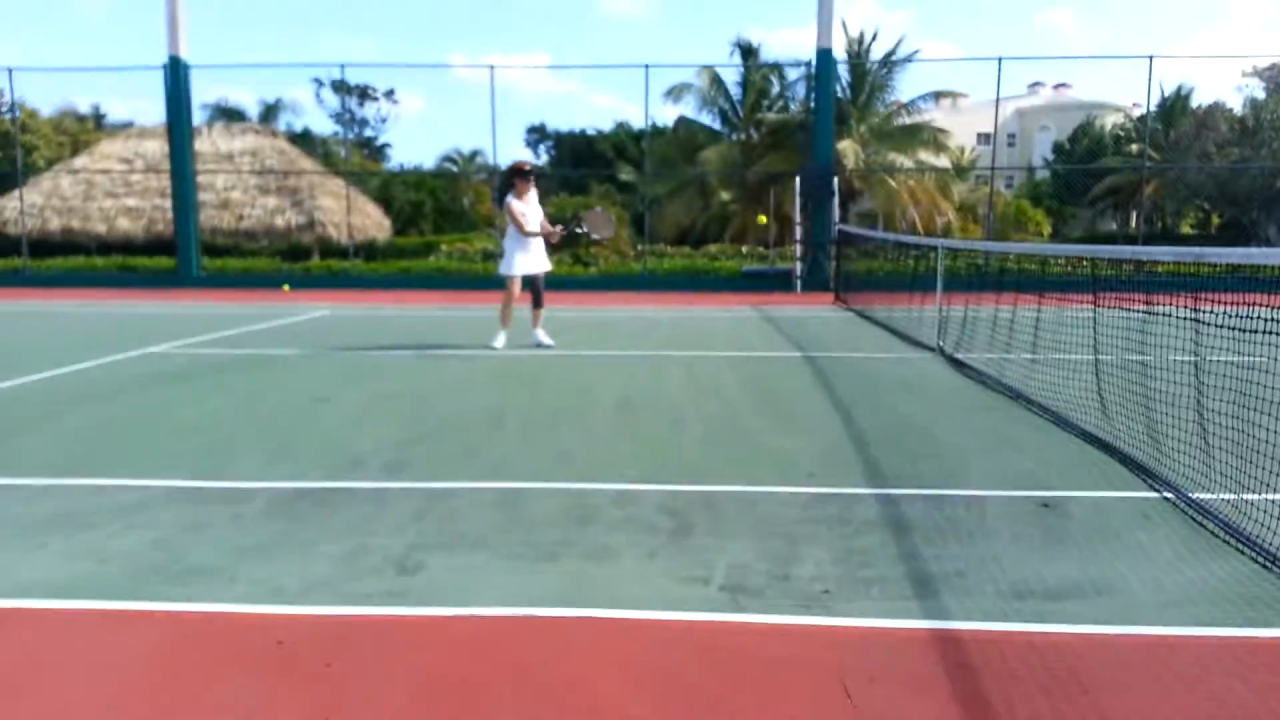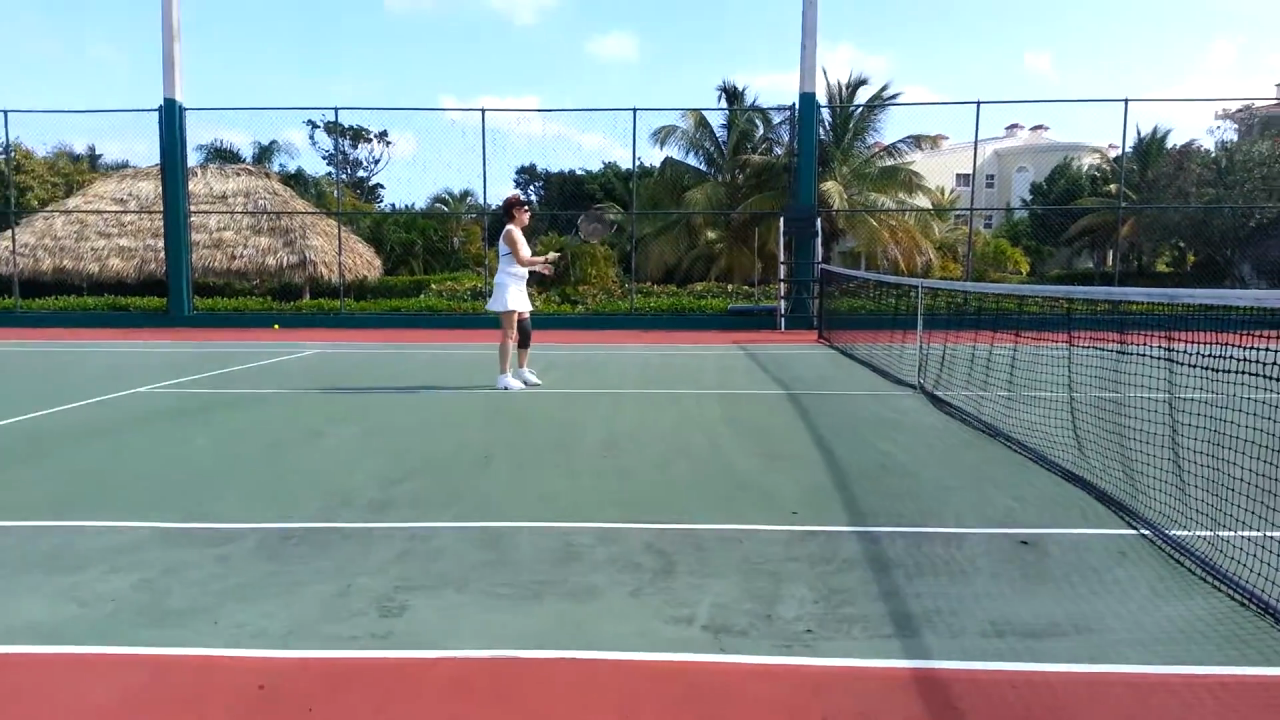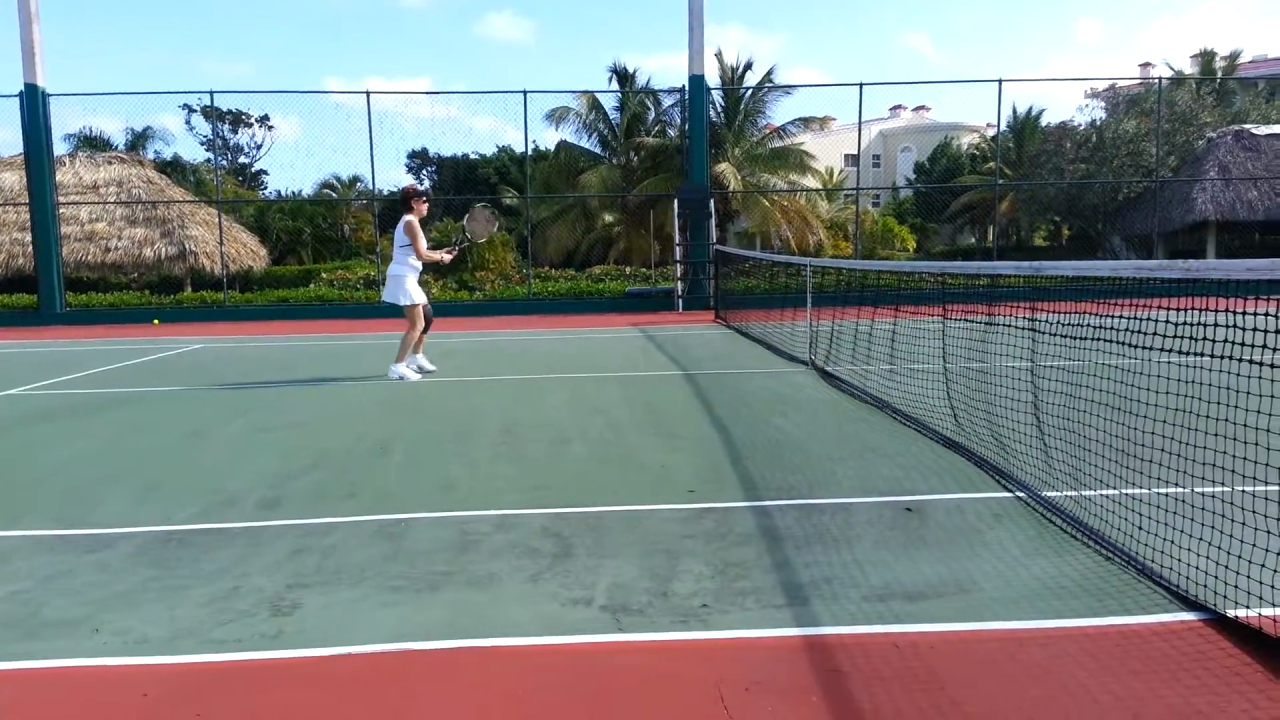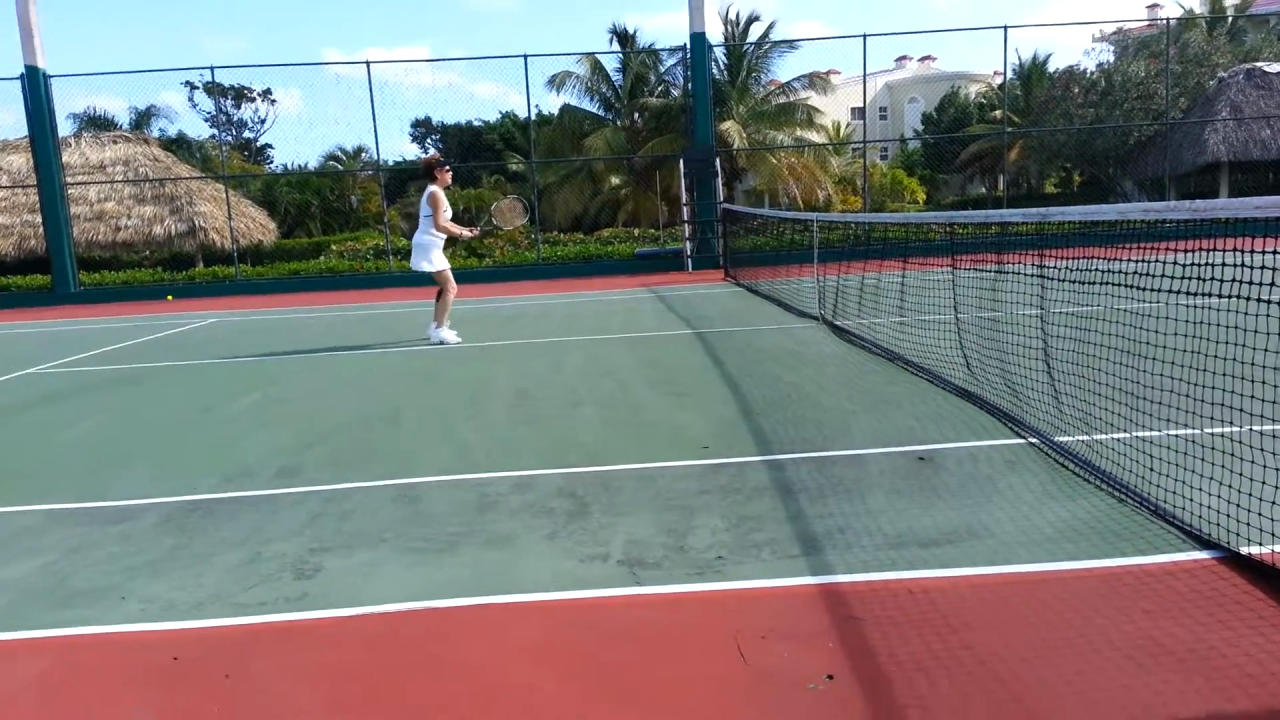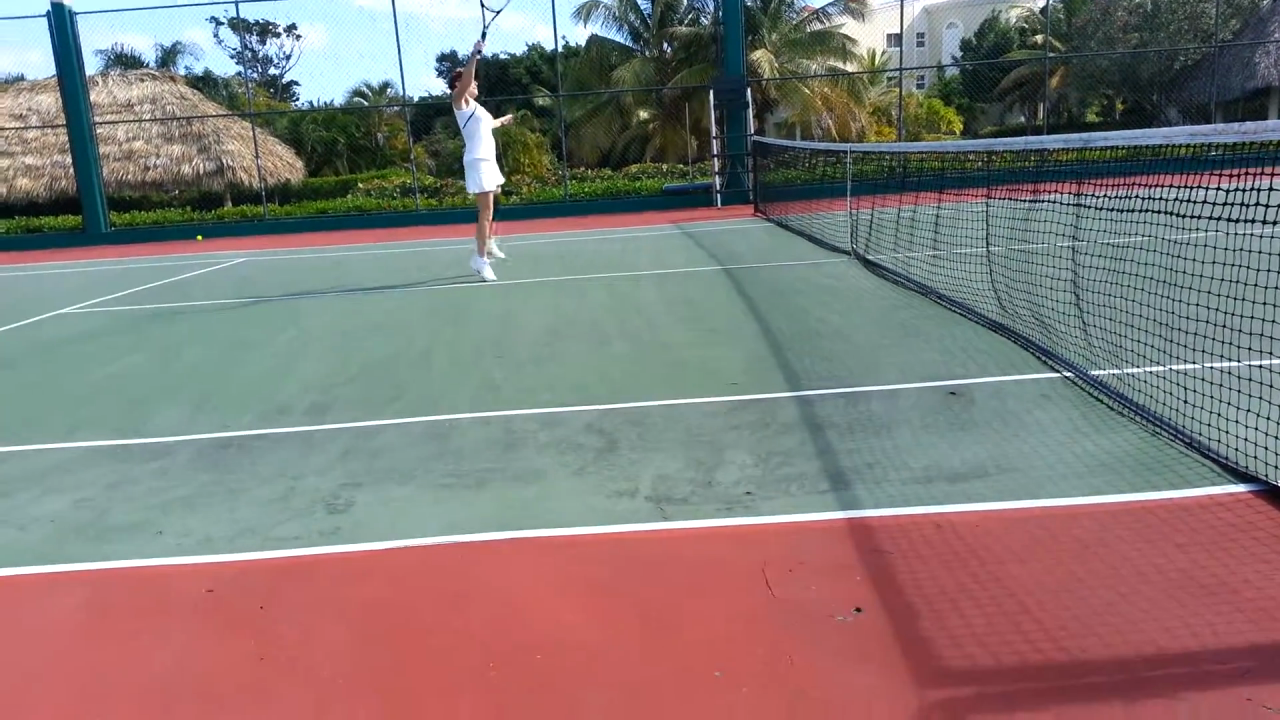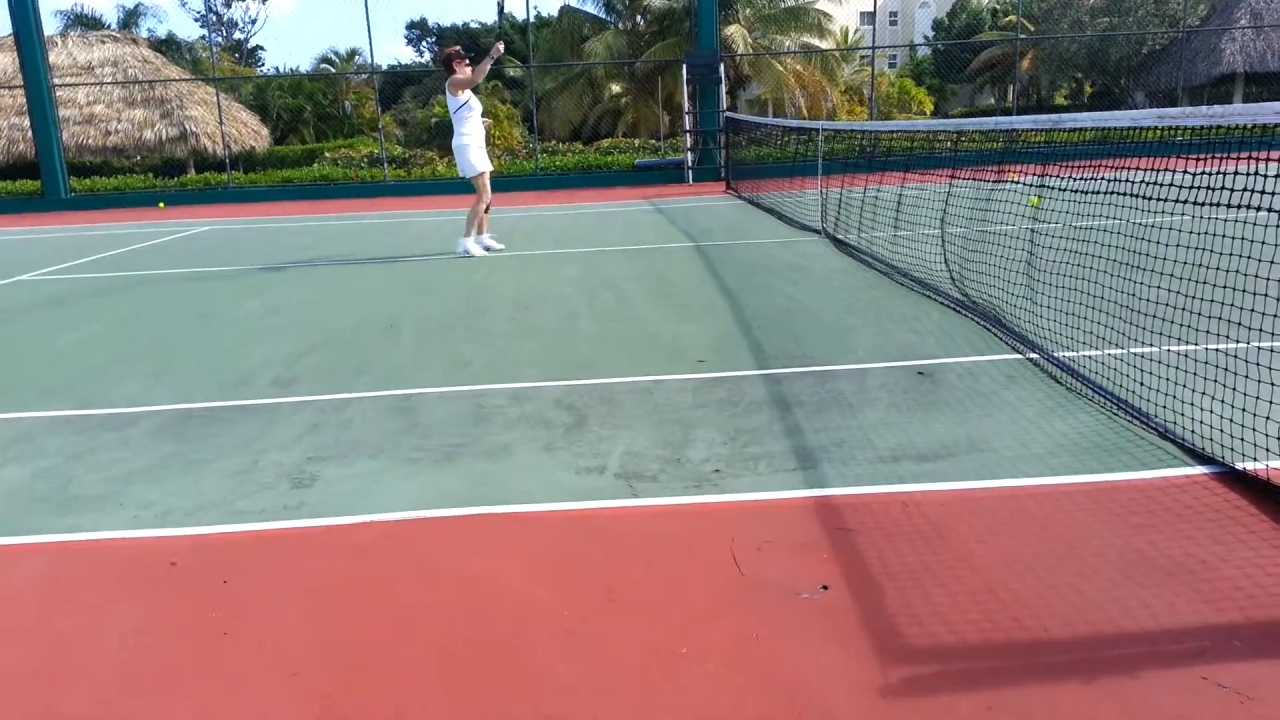
dt=0.7s
person 1, frame 1
left shoulder: (533, 192)
right shoulder: (511, 203)
right elbow: (525, 231)
left wrist: (550, 230)
right wrist: (547, 233)
left hip: (536, 249)
right hip: (517, 250)
left knee: (538, 292)
right knee: (512, 294)
left ankle: (538, 332)
right ankle: (502, 333)
person 1, frame 2
left shoulder: (517, 232)
right shoulder: (511, 232)
right elbow: (522, 261)
left wrist: (539, 266)
right wrist: (546, 258)
left hip: (517, 287)
right hip: (508, 286)
left knee: (525, 330)
right knee: (510, 332)
left ankle: (522, 370)
right ankle: (504, 377)
person 1, frame 3
left shoulder: (409, 222)
right shoulder: (411, 223)
left elbow: (416, 253)
right elbow: (421, 255)
left wrist: (440, 253)
right wrist: (442, 258)
left hip: (406, 279)
right hip: (403, 278)
left knee: (427, 316)
right knee: (417, 324)
left ankle: (416, 358)
right ankle: (398, 366)
person 1, frame 4
left shoulder: (438, 192)
right shoulder: (434, 194)
left elbow: (444, 222)
right elbow: (439, 226)
left wrist: (464, 229)
right wrist: (460, 233)
left hip: (432, 246)
right hip: (427, 245)
left knee: (446, 286)
right knee: (450, 287)
left ankle: (438, 328)
right ankle: (439, 331)
person 1, frame 5
left shoulder: (472, 105)
right shoulder: (459, 98)
left elbow: (486, 123)
right elbow: (466, 81)
left wrist: (502, 121)
right wrist: (474, 55)
left hip: (487, 161)
right hip: (478, 161)
left knee: (491, 207)
right knee: (486, 211)
left ankle: (488, 244)
right ankle: (480, 259)
person 1, frame 6
left shoulder: (461, 87)
right shoulder: (454, 82)
right elbow: (476, 79)
left wrist: (478, 121)
right wrist: (492, 55)
left hip: (475, 146)
right hip: (467, 146)
left knee: (485, 196)
right knee: (484, 196)
left ankle: (481, 237)
right ankle: (466, 241)
